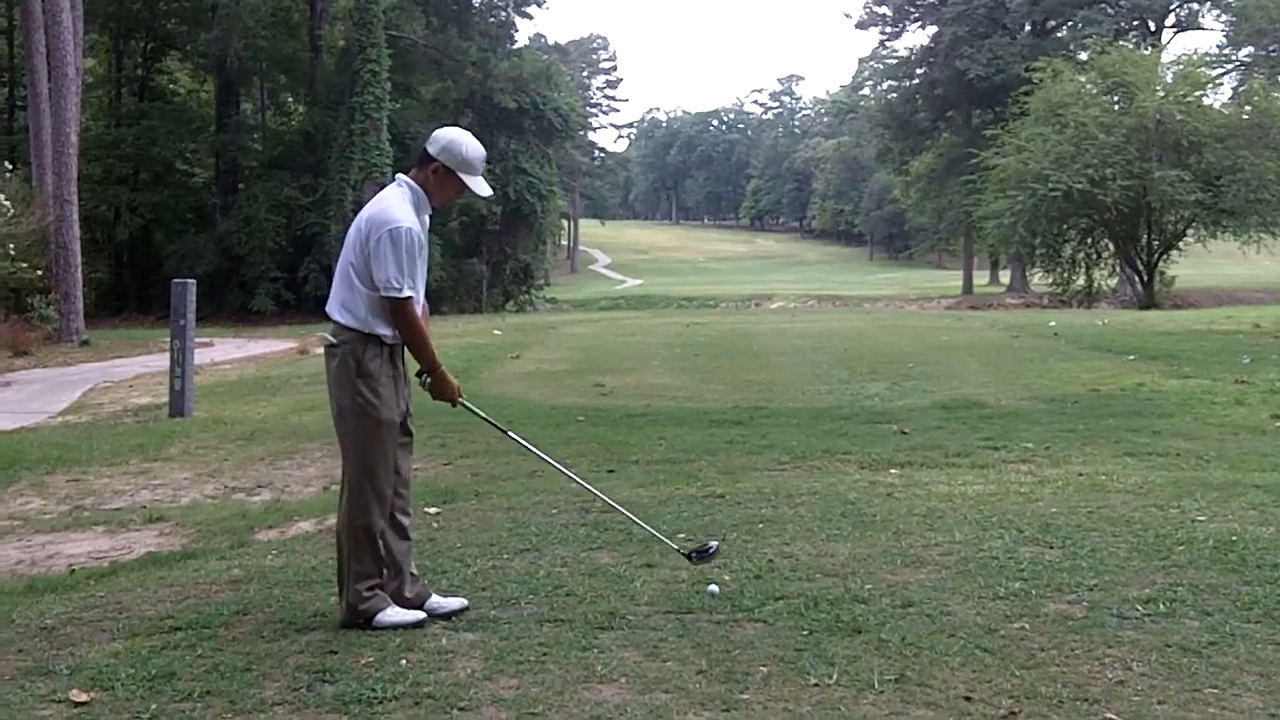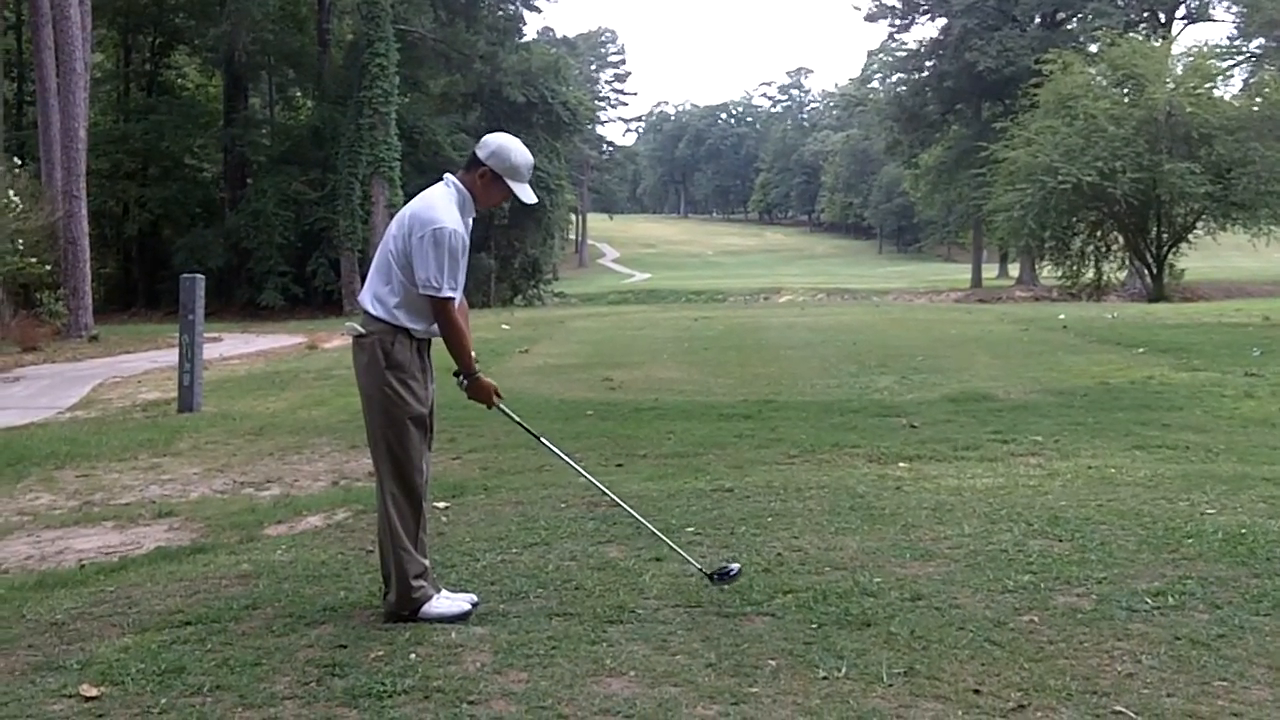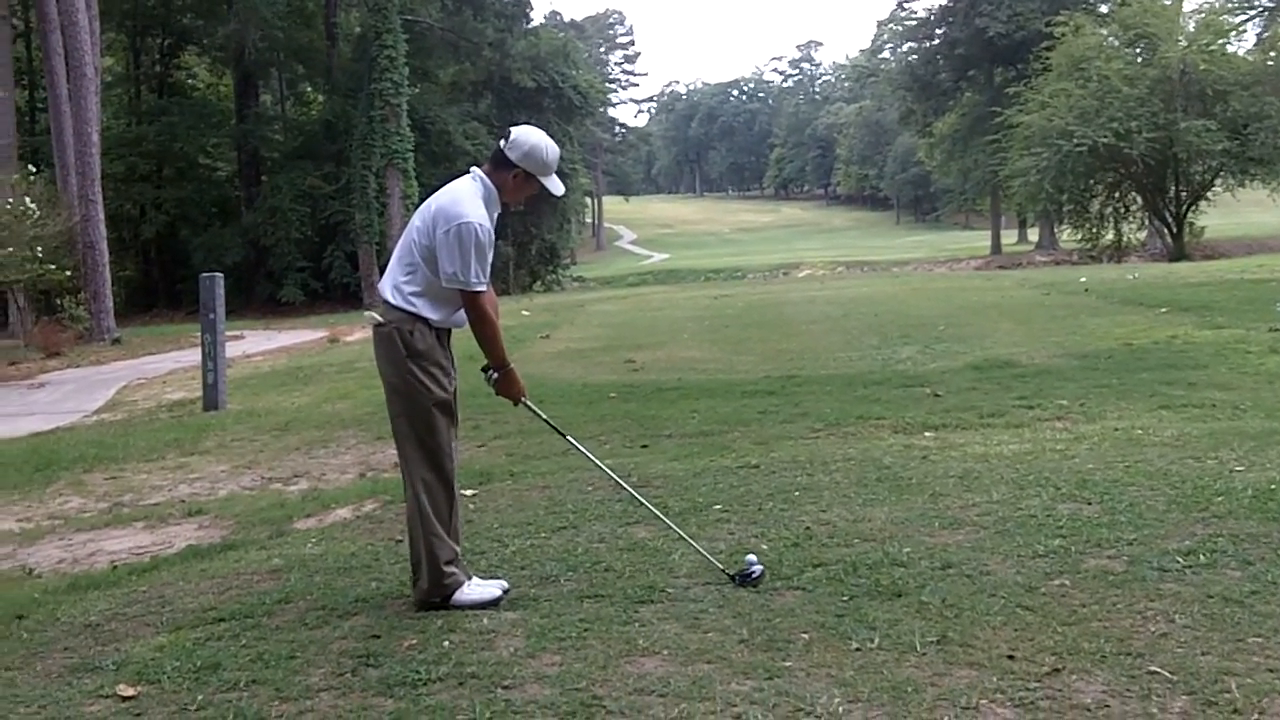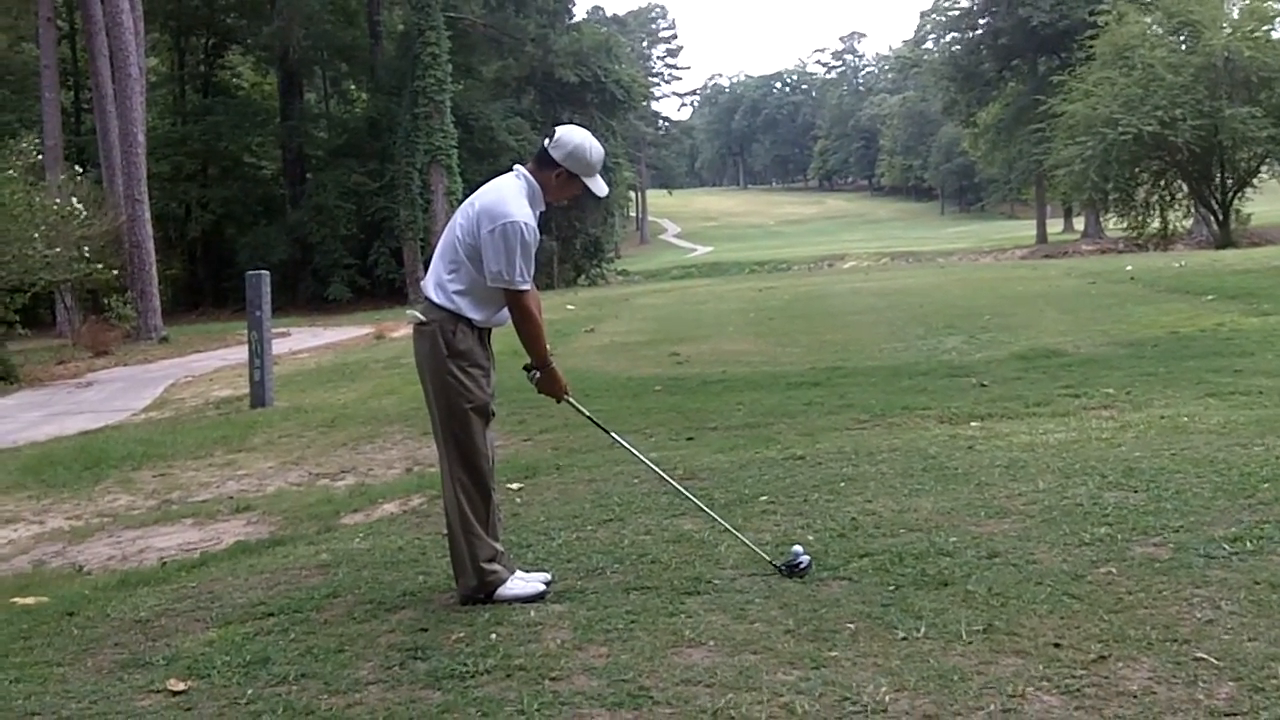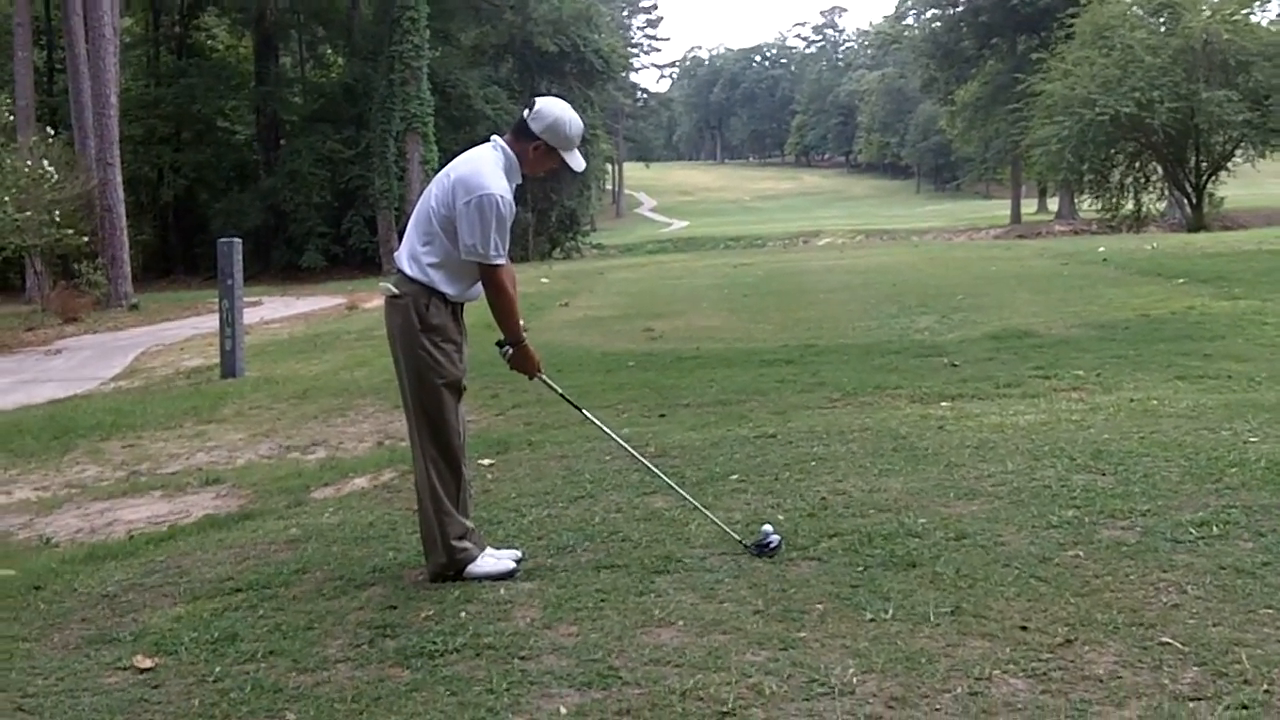
dt=1s
person 1, frame 1
left shoulder: (408, 208)
right shoulder: (398, 221)
left elbow: (414, 300)
right elbow: (400, 310)
left wrist: (431, 364)
right wrist: (437, 372)
left hip: (382, 354)
right hip: (364, 355)
left knee: (394, 481)
right knee: (370, 481)
left ankle: (402, 589)
right ankle: (363, 600)
person 1, frame 2
left shoulder: (450, 206)
right shoulder: (442, 222)
left elbow: (454, 298)
right elbow: (442, 311)
left wrist: (469, 359)
right wrist: (472, 374)
left hip: (406, 344)
right hip: (390, 347)
left knee: (412, 473)
right knee: (403, 474)
left ankle: (416, 583)
right ankle: (407, 595)
person 1, frame 3
left shoulder: (473, 196)
right shoulder: (468, 217)
left elbow: (482, 288)
right elbow: (475, 304)
left wrist: (499, 359)
right wrist: (504, 369)
left hip: (424, 332)
right hip: (411, 335)
left knee: (437, 457)
right knee: (432, 460)
left ankle: (446, 571)
right ankle: (438, 582)
person 1, frame 4
left shoulder: (513, 191)
right shoulder: (513, 216)
left elbow: (524, 290)
right elbow: (520, 303)
left wrist: (542, 355)
right wrist: (546, 368)
left hip: (463, 330)
right hip: (451, 334)
left knee: (476, 457)
right knee: (468, 459)
left ankle: (491, 565)
right ankle: (481, 578)
person 1, frame 5
left shoulder: (489, 162)
right shoulder: (488, 188)
left elbow: (499, 264)
right elbow: (493, 277)
left wrist: (516, 329)
right wrist: (519, 344)
left hip: (435, 304)
right hip: (423, 308)
left knee: (447, 432)
right knee: (439, 435)
left ankle: (460, 542)
right ankle: (451, 555)
